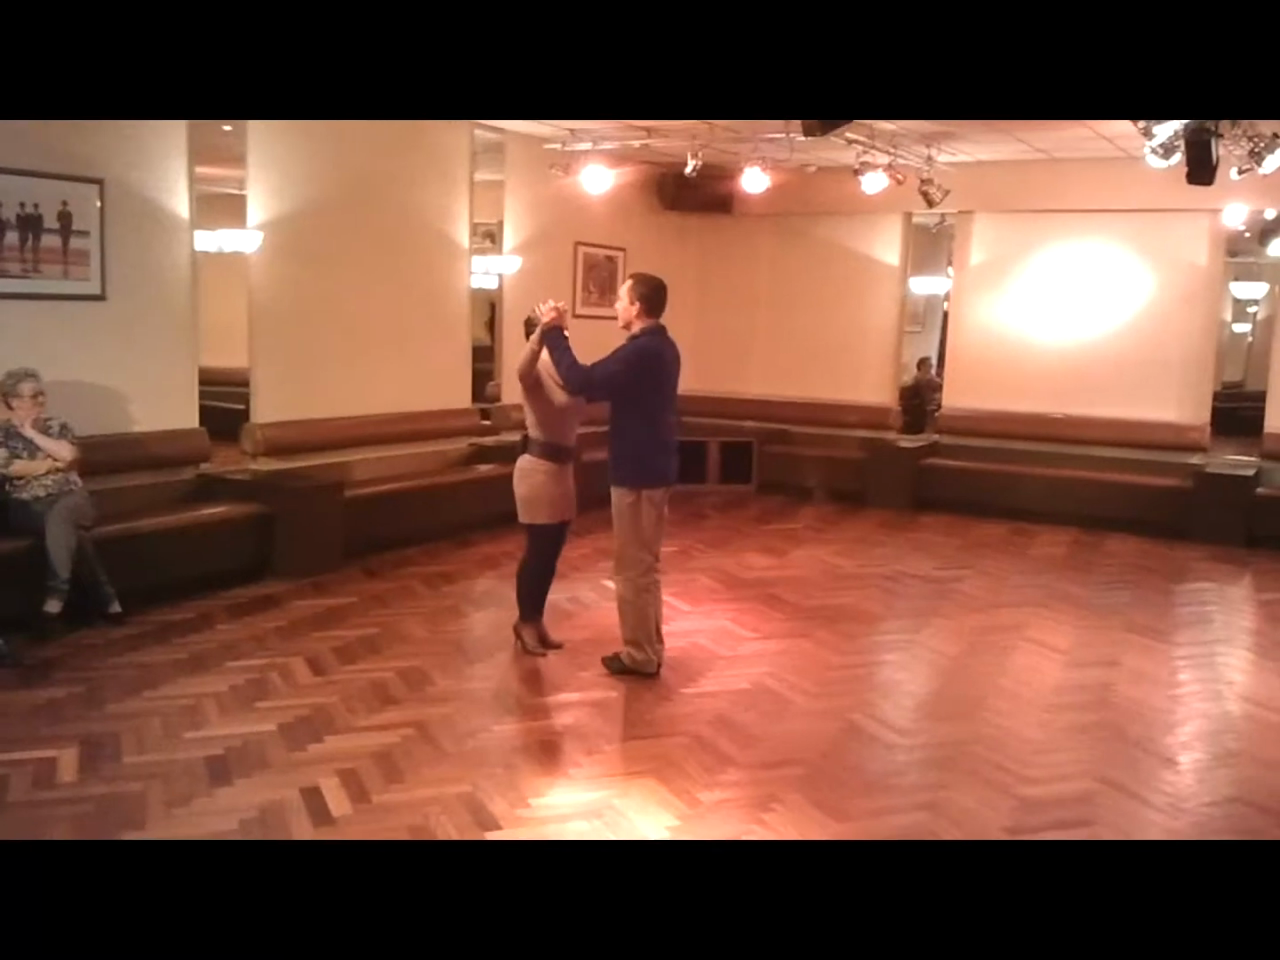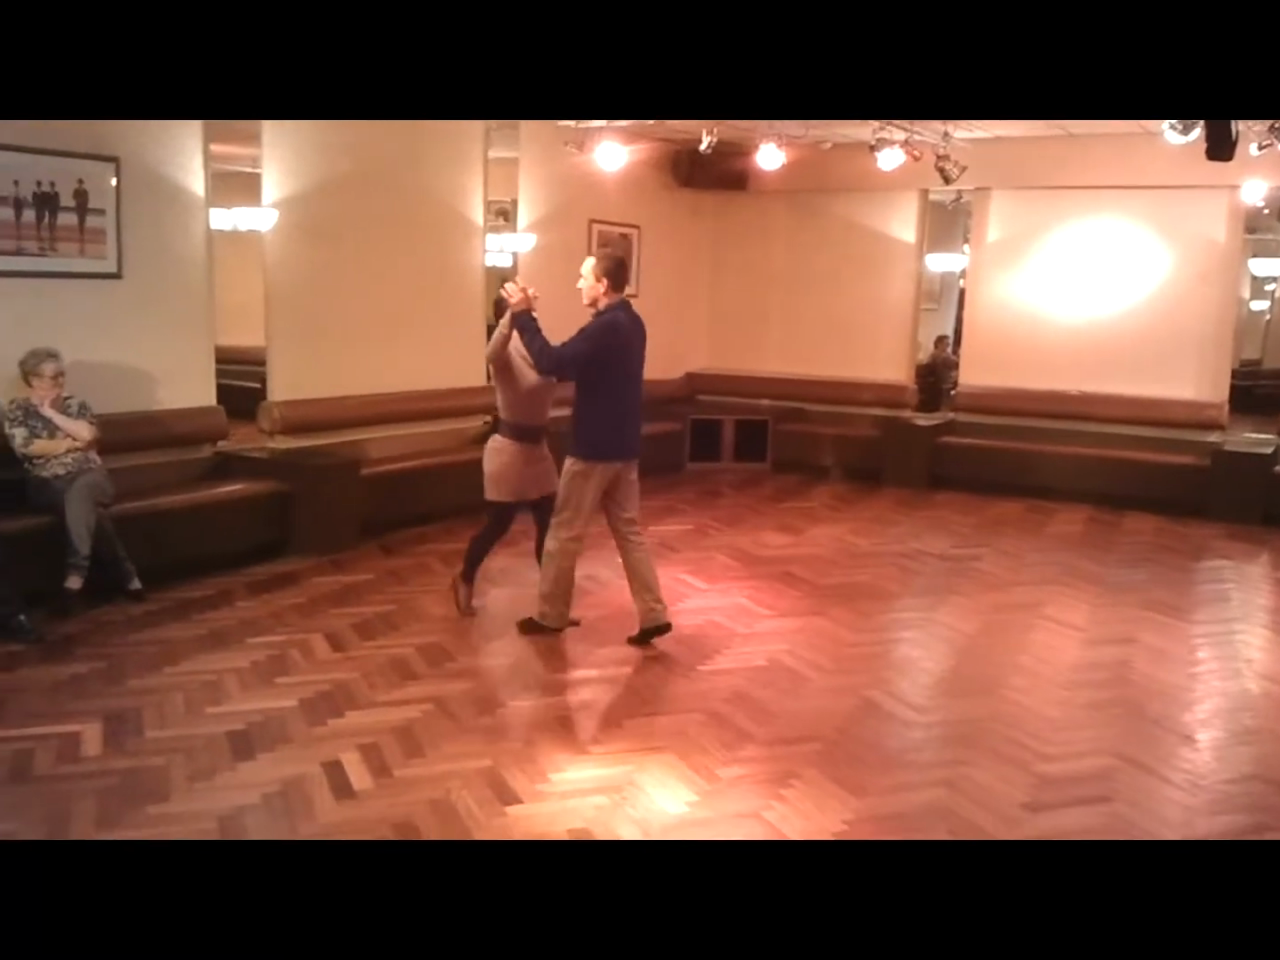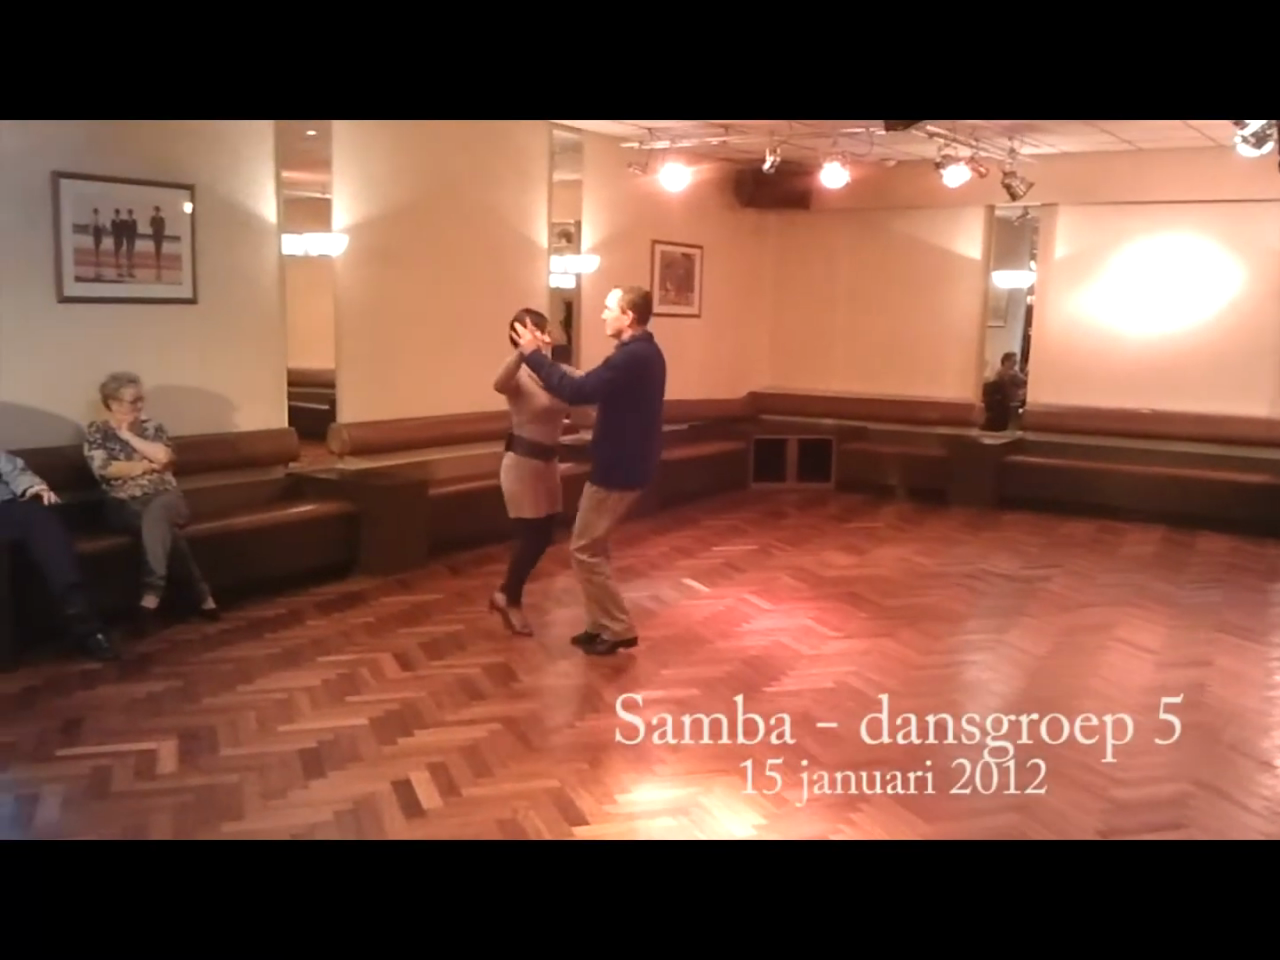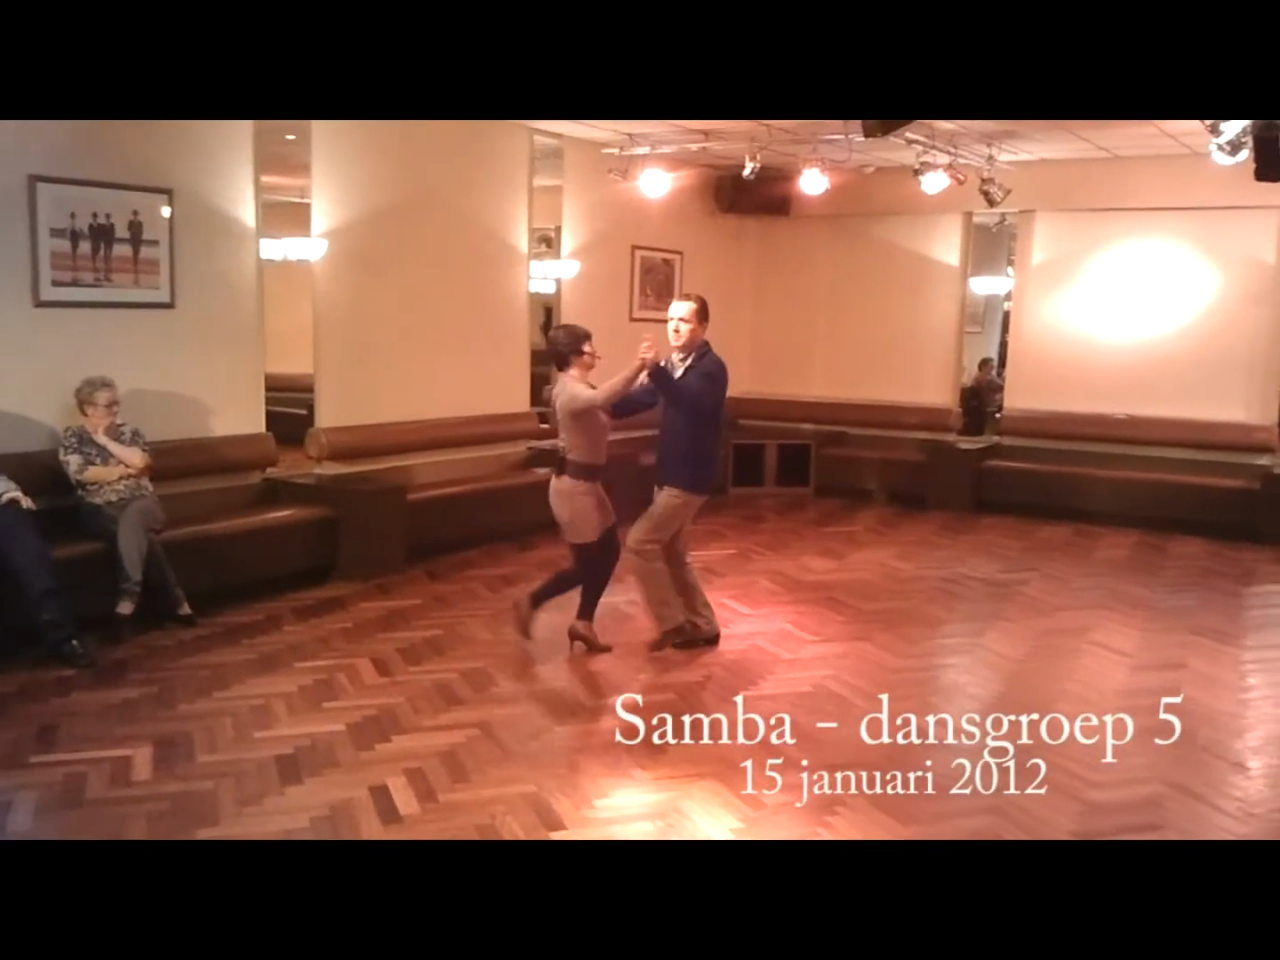
dt=0.7s
person 1, frame 1
left shoulder: (640, 351)
right shoulder: (662, 347)
left elbow: (581, 381)
right elbow: (608, 385)
left wrist: (554, 333)
left hip: (637, 473)
right hip: (655, 469)
left knee: (633, 568)
right knee: (645, 565)
left ankle: (640, 657)
right ankle: (649, 651)
person 1, frame 2
left shoulder: (604, 328)
right shoulder: (630, 323)
left elbow: (552, 362)
left wrist: (523, 315)
left hip: (593, 446)
right hip: (623, 445)
left knee: (565, 532)
right knee: (627, 530)
left ankle: (550, 616)
right ankle: (653, 615)
person 1, frame 3
left shoulder: (630, 358)
right shoulder: (647, 353)
left elbow: (577, 391)
right elbow: (597, 392)
left wrist: (534, 354)
left hip: (616, 469)
right hip: (633, 465)
left knee: (583, 549)
right knee: (595, 546)
left ankle: (619, 628)
right ankle: (602, 625)
person 1, frame 4
left shoulder: (710, 367)
right shoulder: (672, 367)
left elbow: (692, 404)
right elbow: (639, 401)
left wrist: (657, 371)
left hip: (690, 478)
right hip: (670, 474)
left knee: (640, 542)
right knee: (670, 553)
left ankle: (671, 622)
right ankle: (700, 626)
person 2, frame 1
right shoulder: (537, 371)
right elbow: (522, 370)
right wrist: (543, 330)
left hip: (563, 466)
right hip: (537, 467)
left knee: (553, 550)
right knee: (538, 550)
left ankle: (536, 620)
right ankle: (526, 622)
person 2, frame 2
right shoulder: (507, 353)
right elbow: (494, 352)
right wrist: (513, 313)
left hip: (536, 447)
right hip: (507, 447)
left knee: (549, 522)
right knee: (498, 524)
right ankle: (463, 580)
person 2, frame 3
right shoulder: (519, 376)
right elbow: (499, 384)
right wrist: (523, 351)
left hip: (548, 462)
right hip: (523, 463)
left knee: (542, 539)
right knee: (530, 539)
left ankle: (503, 595)
right ankle: (512, 603)
person 2, frame 4
left shoulder: (579, 386)
right shoulder: (571, 392)
left elbow: (608, 402)
right elbow: (601, 399)
left wrist: (643, 371)
right wrist: (637, 366)
left hip: (588, 483)
right hip: (573, 485)
left knee: (609, 553)
right knee: (586, 565)
left ankle: (583, 624)
right ankle: (529, 603)
person 3, frame 1
left shoulder: (57, 426)
left elbow: (69, 455)
left wrist: (32, 434)
right wrist: (52, 464)
left hip: (69, 497)
right hip: (28, 506)
left knee: (59, 516)
right knee: (65, 526)
left ankle: (57, 595)
right ankle: (104, 594)
person 3, frame 2
left shoulder: (75, 404)
left elbow: (88, 434)
right elbow: (26, 447)
left wrist: (51, 413)
right wrist: (71, 443)
left hip: (88, 475)
right hip: (47, 484)
left knee: (79, 493)
right knee: (84, 504)
left ankle: (77, 573)
right ankle: (124, 571)
person 3, frame 3
left shoulder: (152, 427)
right shoulder: (96, 432)
left elbow: (164, 457)
right elbow: (105, 469)
left wrist: (128, 435)
right wrist: (148, 466)
left hip: (164, 497)
right hip: (124, 505)
left knee: (155, 513)
right knee: (159, 523)
left ankle: (152, 592)
right ankle: (199, 592)
person 3, frame 4
left shoulder: (128, 431)
right shoulder: (72, 437)
left elbow: (140, 461)
right elbow: (81, 474)
left wrist: (105, 441)
right wrist: (124, 470)
left hip: (140, 502)
right hip: (100, 510)
left knee: (132, 519)
right knee: (135, 529)
left ankle: (128, 598)
right ankle: (174, 597)
